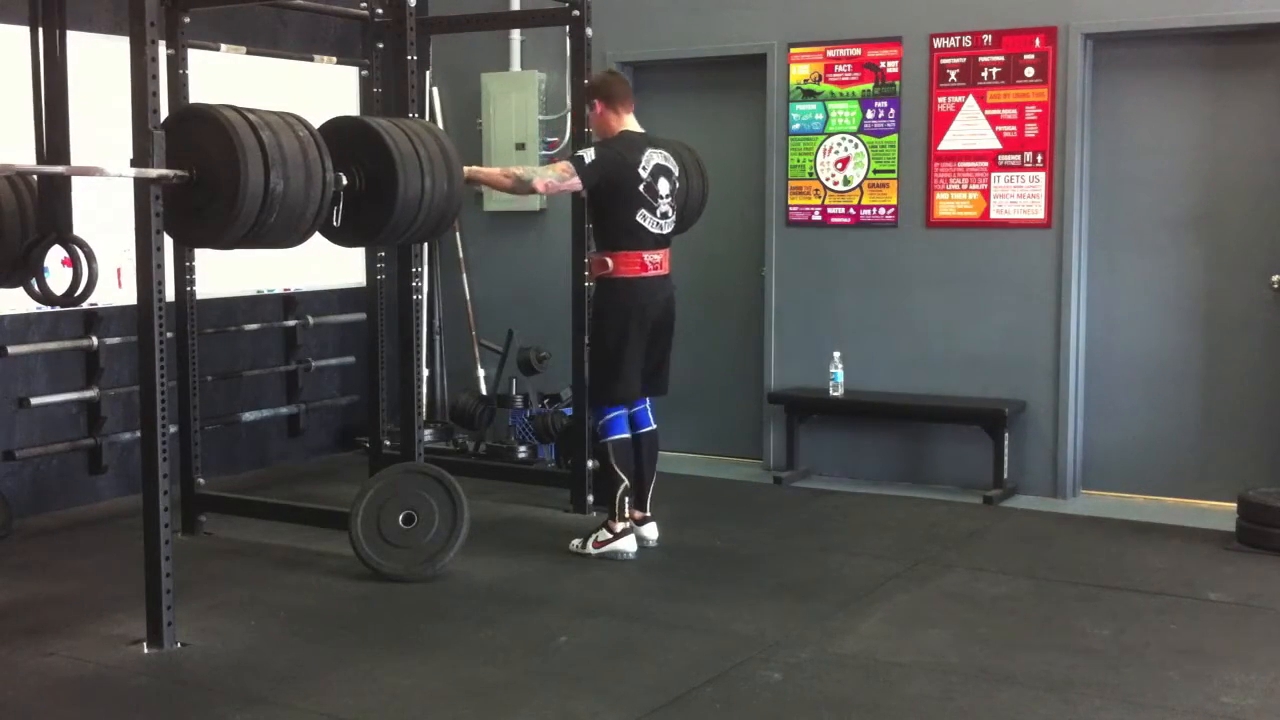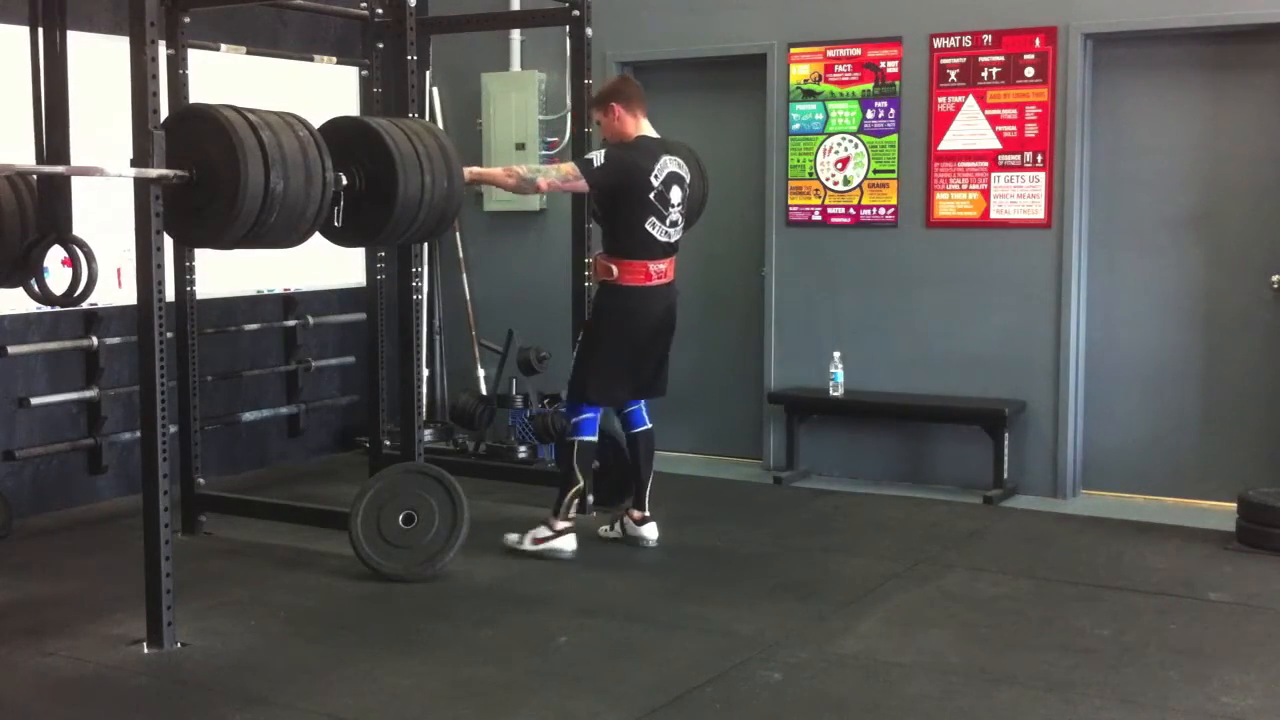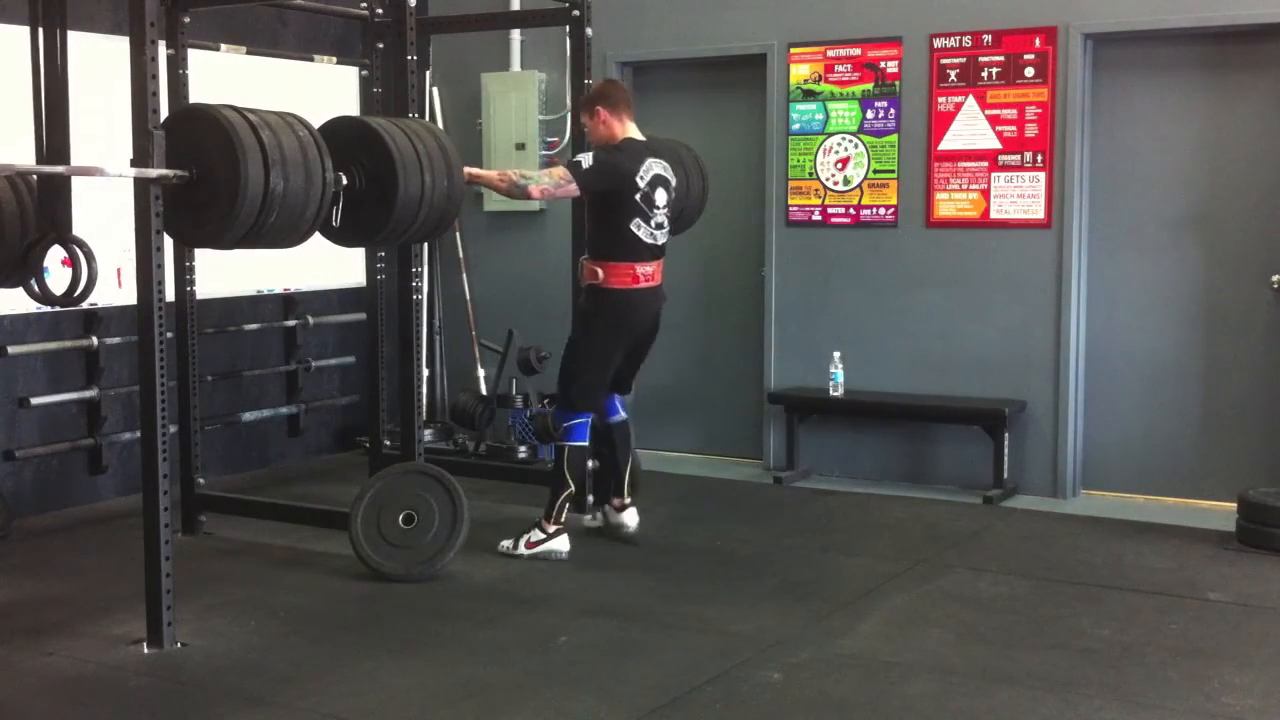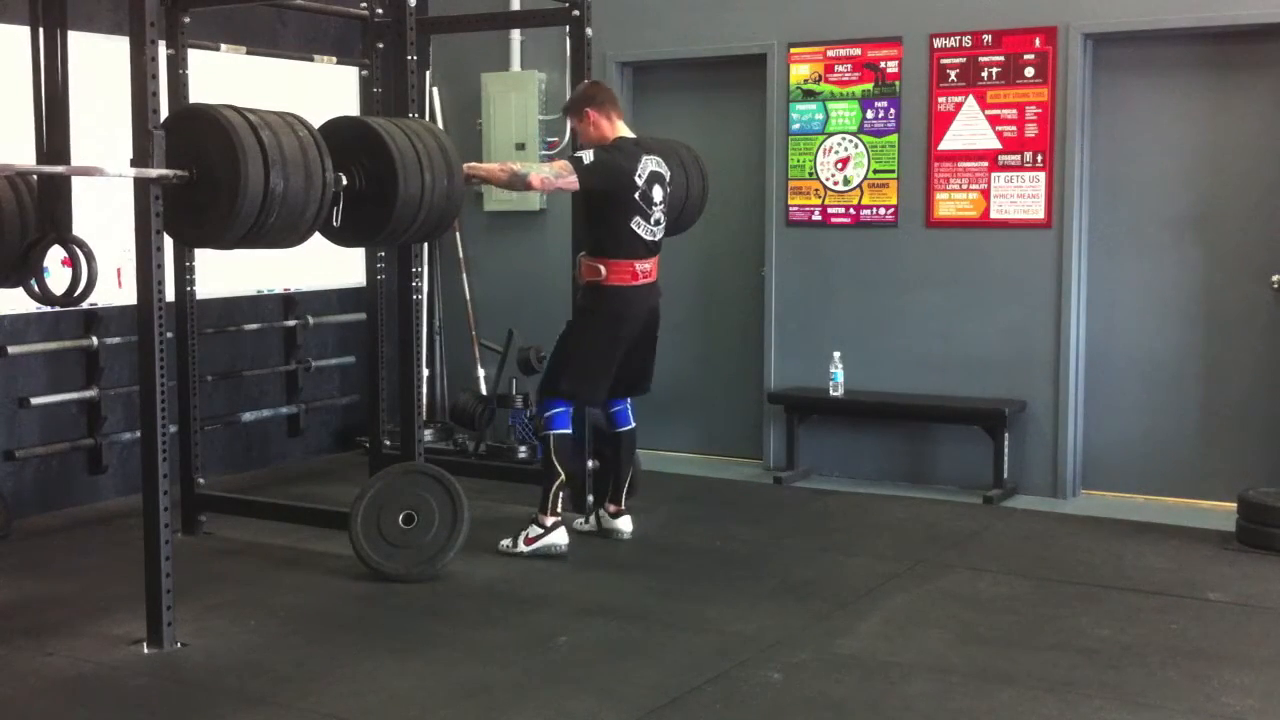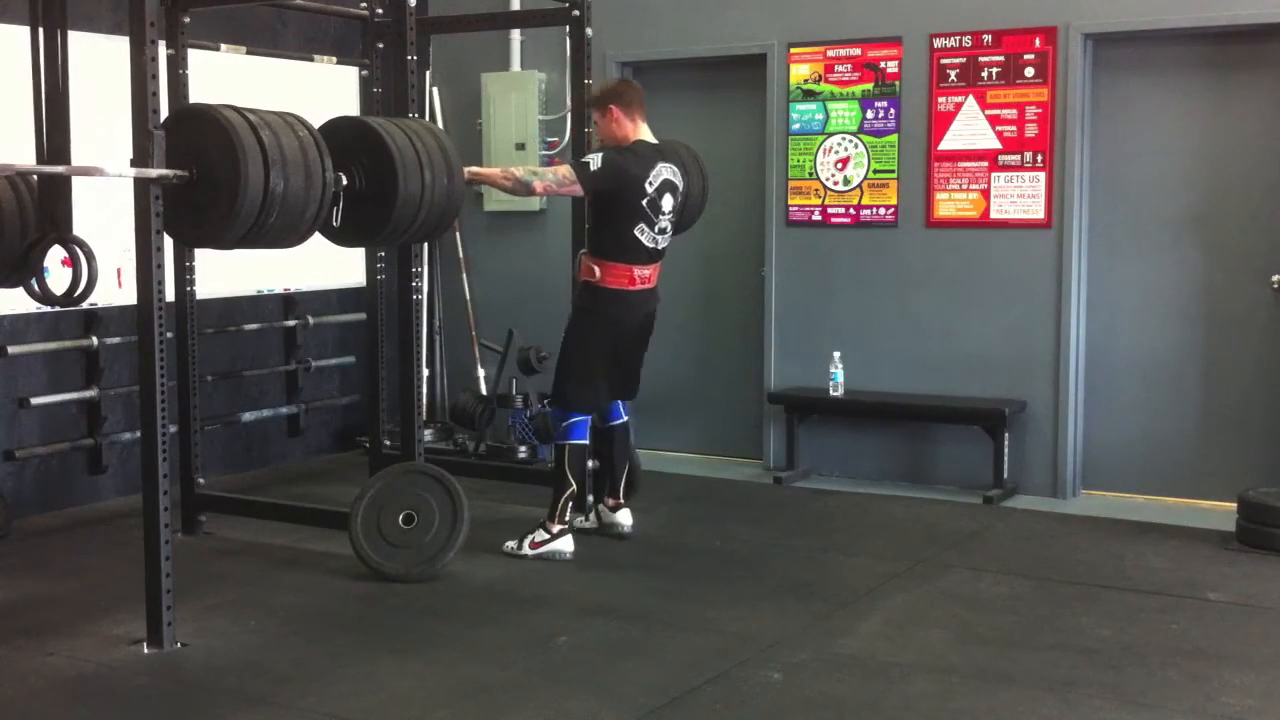
dt=0.3s
person 1, frame 1
left shoulder: (610, 155)
right shoulder: (662, 155)
left elbow: (538, 181)
left wrist: (469, 172)
left hip: (624, 292)
right hip: (659, 289)
left knee: (608, 410)
right knee: (637, 403)
left ankle: (618, 529)
right ankle: (641, 516)
person 1, frame 2
left shoulder: (622, 160)
right shoulder: (675, 159)
left elbow: (543, 178)
left wrist: (473, 173)
right wrist: (601, 186)
left hip: (625, 297)
right hip: (661, 296)
left knee: (584, 407)
right knee: (633, 403)
left ankle: (559, 528)
right ankle: (640, 517)
person 1, frame 3
left shoulder: (609, 162)
right shoulder: (659, 163)
left elbow: (534, 186)
left wrist: (470, 173)
left hip: (612, 300)
right hip: (648, 298)
left knee: (574, 409)
right knee: (607, 395)
left ankle: (551, 529)
right ankle: (620, 504)
person 1, frame 4
left shoulder: (606, 161)
right shoulder: (652, 158)
left elbow: (535, 177)
left wrist: (469, 169)
left hip: (609, 298)
right hip: (644, 296)
left knee: (556, 400)
right knee: (618, 400)
left ankle: (548, 523)
right ankle: (615, 511)
person 1, frame 5
left shoulder: (617, 164)
right shoulder: (668, 165)
left elbow: (538, 182)
left wrist: (471, 172)
left hip: (606, 300)
right hip: (642, 299)
left knee: (573, 408)
right knee: (611, 399)
left ankle: (555, 530)
right ankle: (614, 505)
